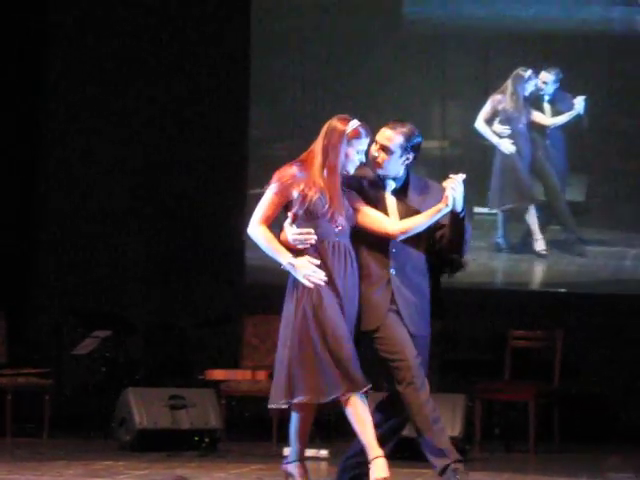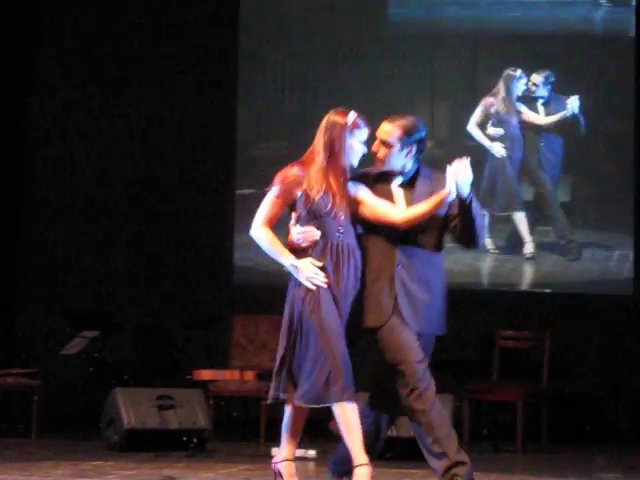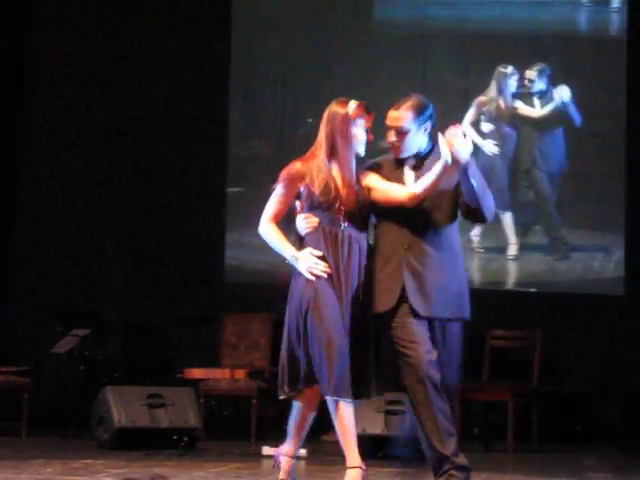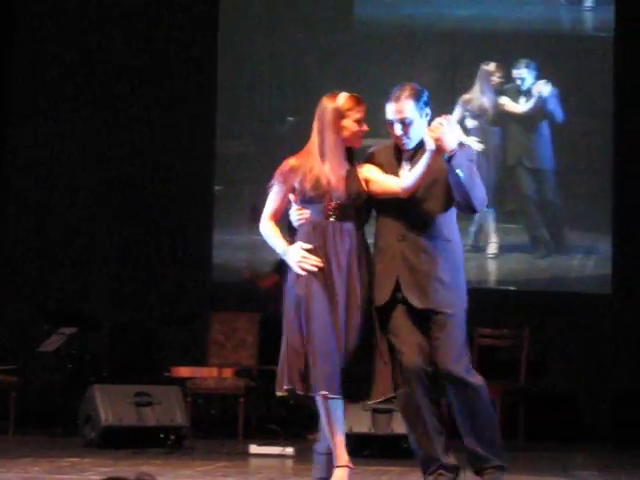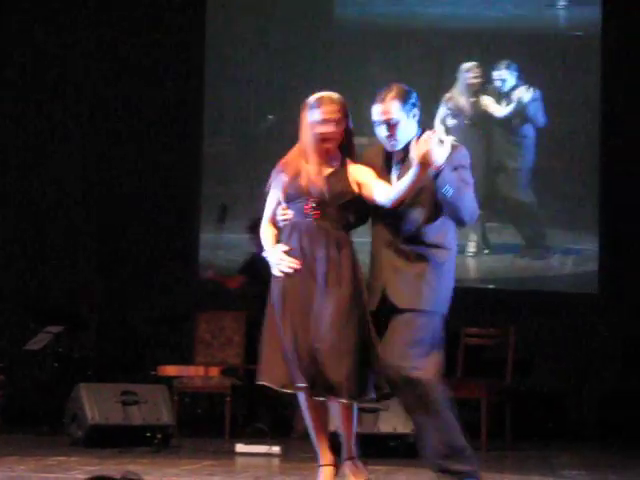
dt=0.2s
person 1, frame 1
left shoulder: (431, 193)
right shoulder: (353, 186)
left elbow: (454, 252)
left wrist: (457, 208)
right wrist: (290, 233)
left hip: (413, 305)
right hip: (374, 301)
left knee: (400, 392)
right knee: (410, 375)
person 1, frame 2
left shoulder: (442, 184)
right shoulder: (363, 182)
left elbow: (472, 239)
left wrist: (465, 194)
right wrist: (300, 233)
left hip: (423, 302)
right hip: (384, 301)
left knee: (393, 388)
right knee: (414, 377)
person 1, frame 3
left shoulder: (455, 165)
right shoulder: (379, 169)
left elbow: (483, 213)
left wrist: (464, 164)
right wrist: (310, 222)
left hip: (442, 287)
right hip: (396, 288)
left knee: (446, 377)
right knee: (421, 369)
person 1, frame 4
left shoulder: (455, 151)
right shoulder: (377, 157)
left elbow: (476, 204)
left wrist: (452, 154)
right wrist: (307, 214)
left hip: (436, 276)
right hip: (391, 279)
left knee: (452, 366)
right knee: (411, 369)
person 1, frame 5
left shoulder: (451, 155)
right shoulder: (372, 159)
left elbow: (466, 215)
right elbow: (352, 215)
left wrist: (440, 171)
right wrist: (294, 217)
left hip: (425, 276)
right hip: (385, 281)
left knee: (405, 361)
right knee: (403, 369)
person 2, frame 1
left shoulder: (347, 197)
right shoulder: (295, 176)
left elbow: (394, 229)
right elbow: (256, 226)
left wrist: (441, 207)
right wrist: (290, 263)
left hip: (345, 283)
right hip: (313, 284)
left knee: (313, 374)
right knee: (343, 367)
person 2, frame 2
left shoulder: (354, 192)
right shoulder: (297, 177)
left elbow: (402, 218)
right elbow: (259, 228)
left wrist: (445, 195)
right wrist: (294, 265)
left hip: (347, 284)
right hip: (315, 284)
left knee: (310, 375)
right knee: (335, 368)
person 2, frame 3
left shoulder: (364, 181)
right shoulder: (301, 172)
left elbow: (412, 195)
right elbow: (266, 224)
left wrist: (444, 163)
right wrist: (296, 256)
left hip: (354, 277)
right hip: (318, 275)
left knee: (321, 368)
right knee: (332, 364)
person 2, frame 4
left shoulder: (362, 173)
right shoulder: (295, 169)
left elbow: (404, 187)
right elbow: (266, 221)
left wrist: (430, 153)
right wrist: (286, 251)
left hip: (350, 271)
right hip: (311, 271)
left knee: (348, 359)
right knee: (323, 360)
left ankle: (330, 447)
person 2, frame 5
left shoulder: (354, 173)
right shoulder: (287, 169)
left elbow: (389, 197)
right elbow: (268, 221)
left wrist: (417, 168)
right wrist: (272, 253)
left hip: (336, 271)
right hip: (294, 270)
left knee: (334, 358)
right knee: (302, 360)
person 3, frame 1
left shoulder: (566, 99)
right shoulder: (529, 98)
right wrist: (497, 125)
left hip: (558, 156)
right hip: (538, 154)
left knee: (554, 197)
right knee: (556, 194)
right ankle: (573, 238)
person 3, frame 2
left shoulder: (561, 102)
right shoulder: (522, 101)
left elbow: (579, 129)
left wrist: (575, 113)
right wrist: (491, 128)
left hip: (553, 160)
right hip: (532, 161)
left knee: (542, 202)
right knee: (548, 201)
left ankle: (518, 236)
right ankle: (569, 243)
person 3, frame 3
left shoulder: (559, 95)
right shoulder: (521, 98)
left elbow: (576, 122)
left wrist: (567, 103)
left hip: (552, 158)
right hip: (530, 158)
left knee: (544, 199)
right knee: (545, 198)
left ankle: (523, 228)
right ankle: (559, 243)
person 3, frame 4
left shoulder: (548, 91)
right shoulder: (507, 93)
left elbow: (558, 118)
right elbow: (499, 118)
left wrist: (546, 98)
left hip: (540, 154)
right hip: (516, 155)
left knee: (548, 197)
right knee: (528, 197)
left ankle: (556, 238)
right ankle: (540, 242)
person 3, frame 5
left shoulder: (530, 93)
right shoulder: (492, 93)
left elbow: (539, 121)
right elbow: (492, 118)
left wrist: (526, 103)
left hip: (519, 154)
right hip: (501, 154)
left knee: (518, 196)
right knee: (507, 198)
left ankle: (539, 243)
right ankle: (532, 243)
person 4, frame 1
left shoulder: (525, 107)
right shoulder: (498, 100)
left elbow: (549, 122)
right elbow: (479, 122)
left wrist: (574, 111)
right wrist: (498, 141)
left hip: (523, 153)
right hip: (508, 153)
left knee: (510, 195)
right knee: (523, 194)
left ankle: (500, 237)
right ankle: (538, 238)
person 4, frame 2
left shoulder: (518, 107)
right shoulder: (490, 102)
left elbow: (542, 121)
right elbow: (471, 126)
left wrist: (566, 112)
right wrist: (489, 145)
left hip: (516, 156)
right hip: (500, 155)
left knee: (499, 197)
right knee: (512, 197)
left ankle: (487, 235)
right ankle: (527, 241)
person 4, frame 3
left shoulder: (512, 103)
right shoulder: (483, 102)
left elbow: (536, 114)
right elbow: (466, 125)
left wrist: (554, 103)
right wrist: (482, 143)
left hip: (506, 152)
right hip: (492, 153)
left knee: (500, 197)
right knee: (501, 198)
left ankle: (476, 232)
right ankle: (512, 242)
person 4, frame 4
left shoulder: (500, 100)
right shoulder: (468, 99)
right elbow: (452, 123)
left hip: (495, 151)
right hip: (477, 151)
left knee: (488, 194)
right knee: (484, 195)
left ankle: (475, 231)
right ankle: (492, 239)
person 4, frame 5
right shoulder: (450, 98)
right elbow: (437, 121)
left hip: (477, 151)
left knee: (477, 193)
left ankle: (480, 238)
right ankle: (474, 238)
